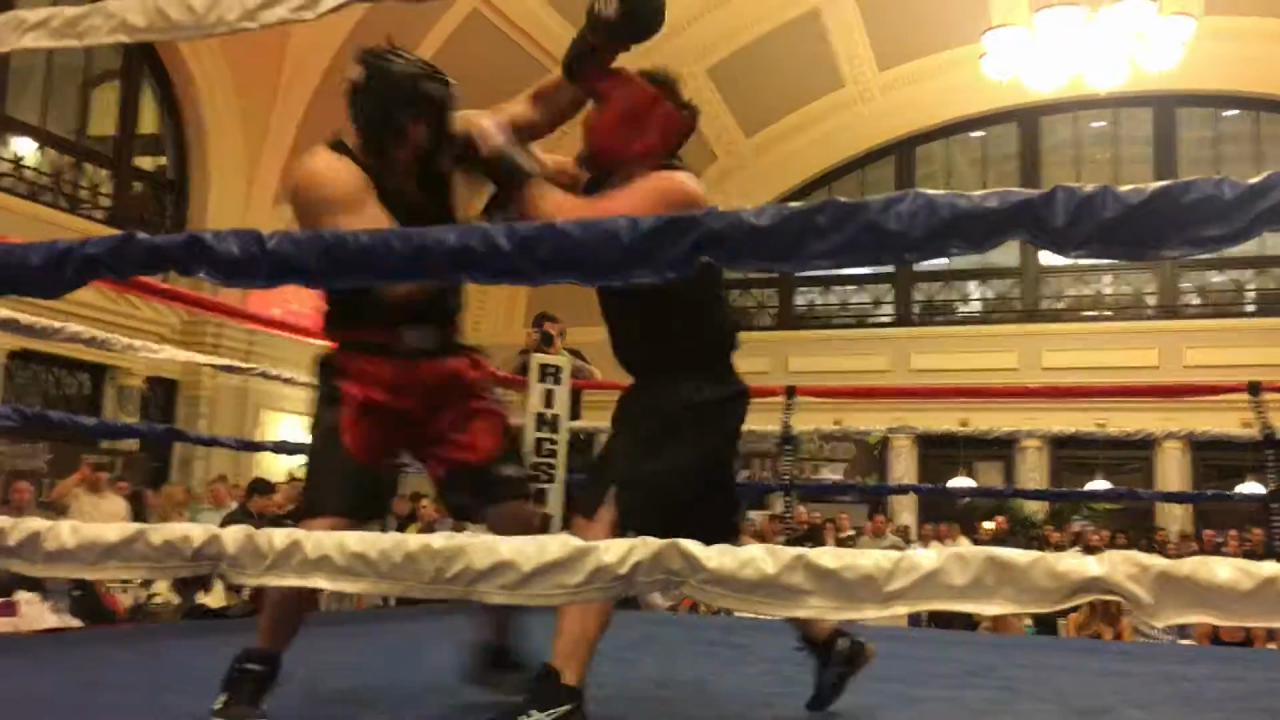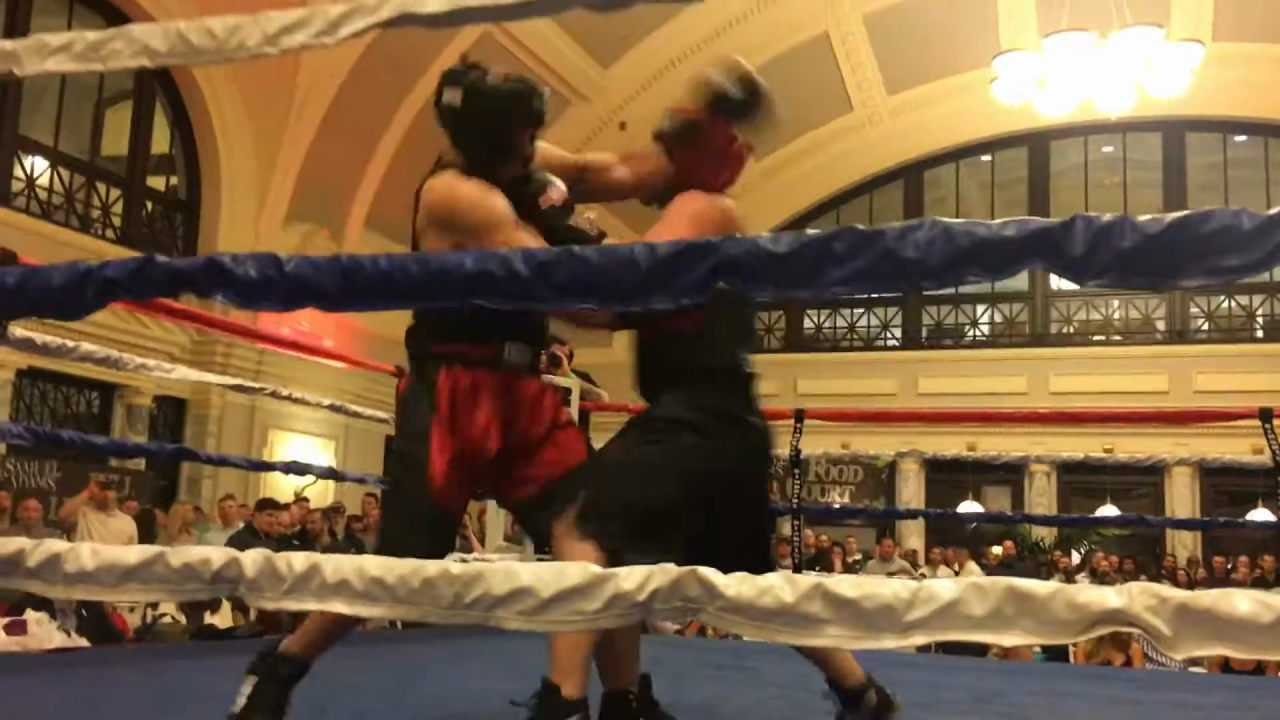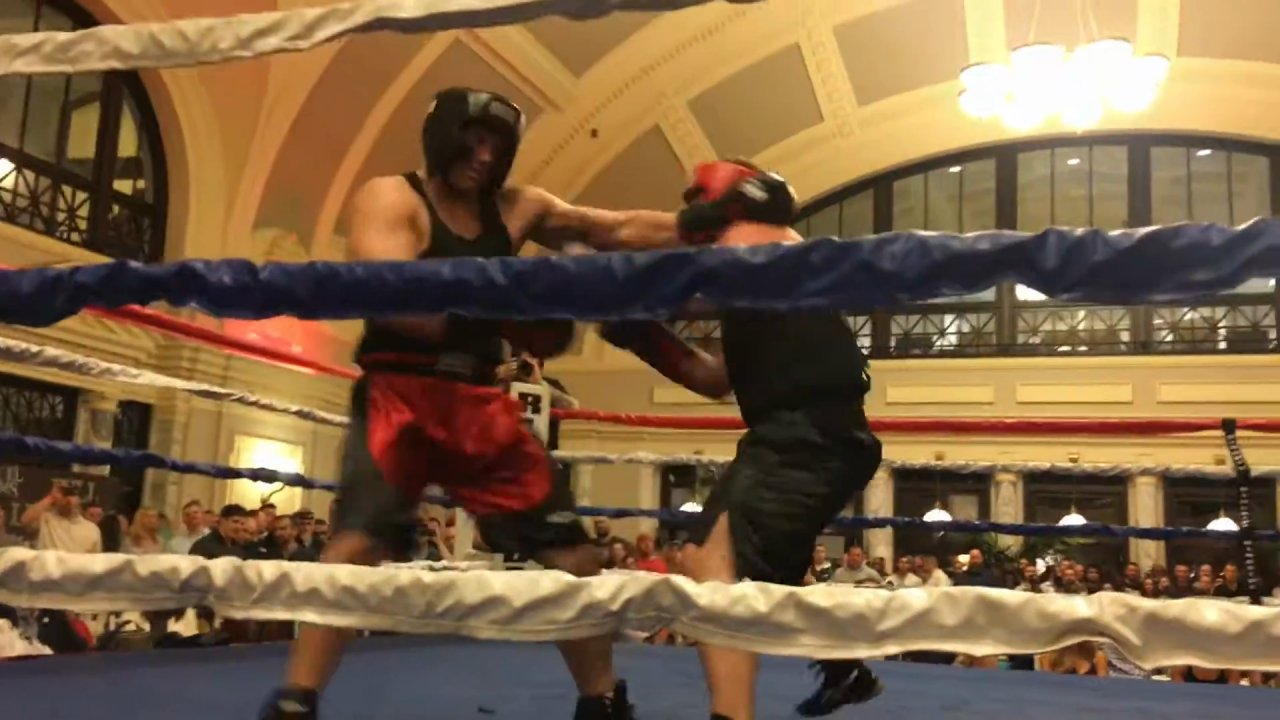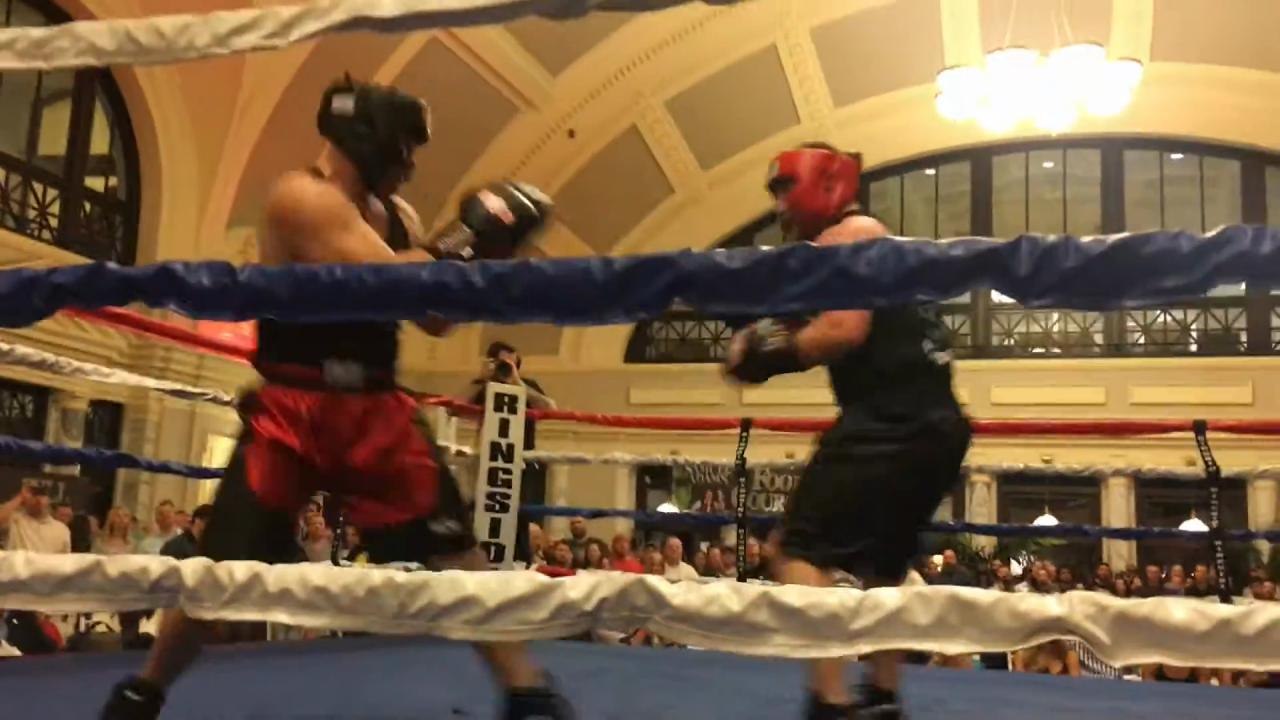
dt=0.3s
person 1, frame 1
left shoulder: (438, 143)
right shoulder: (325, 174)
left elbow: (534, 110)
right elbow: (396, 276)
left hip: (446, 367)
right hip: (367, 375)
left knee: (515, 515)
right knee: (331, 528)
left ankle: (500, 650)
person 1, frame 2
left shoulder: (525, 169)
right shoulder: (459, 196)
left elbow: (622, 176)
left wrist: (691, 137)
left hip: (523, 390)
right hip: (452, 393)
right knee: (404, 560)
right ankle: (280, 667)
person 1, frame 3
left shoulder: (516, 207)
right shoulder: (389, 199)
left elbow: (618, 230)
left wrist: (703, 225)
left hip: (481, 408)
right hip: (399, 399)
left knee: (570, 556)
right knee: (359, 544)
person 1, frame 4
left shoulder: (392, 210)
right shoulder: (301, 199)
left elbow: (436, 315)
left wrist: (483, 246)
right wrist: (471, 237)
left hip: (377, 411)
right hip: (291, 410)
left knee: (457, 556)
right knee: (222, 568)
person 2, frame 1
left shoulder: (670, 190)
right shoulder: (615, 186)
left elbow: (573, 227)
left wrist: (506, 161)
left hip: (686, 399)
right hip: (681, 395)
left knee: (598, 528)
right knee: (716, 547)
right ankle: (832, 642)
person 2, frame 2
left shoulder: (703, 214)
right shoulder: (693, 221)
left hip: (693, 421)
right hip: (734, 432)
left knee: (581, 534)
right knee: (757, 584)
person 2, frame 3
left shoulder: (762, 239)
right elbow: (720, 379)
right wrist: (649, 339)
left hip: (811, 441)
right hip: (795, 441)
left knee: (714, 564)
right ankle: (844, 666)
person 2, frame 4
left shoulder: (848, 237)
right shoulder: (857, 242)
left elbow: (845, 332)
left wrist: (773, 347)
left hip: (889, 427)
right hip: (927, 425)
left knee: (799, 554)
right knee: (881, 568)
